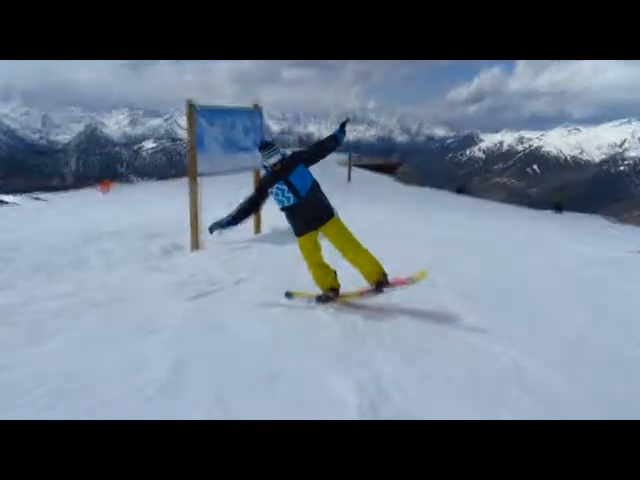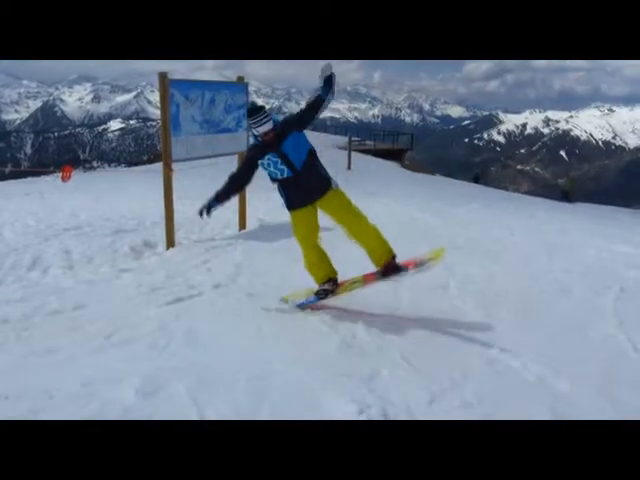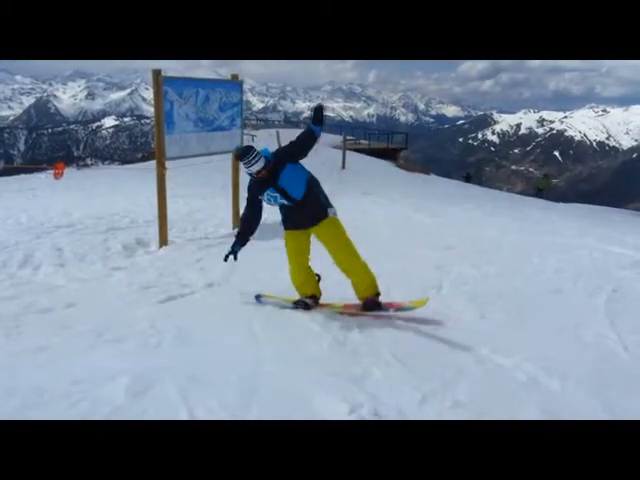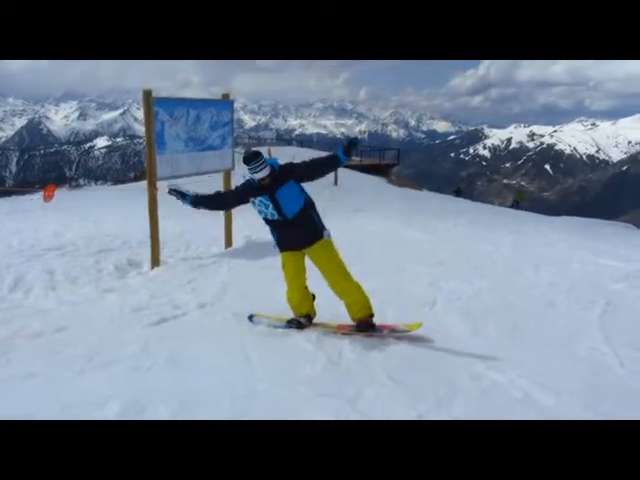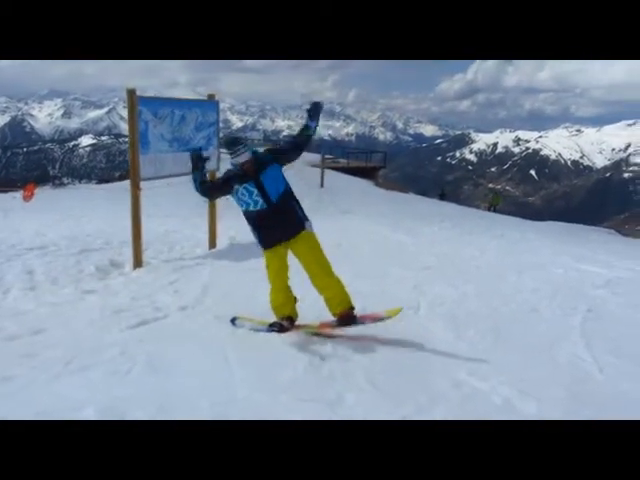
dt=1s
person 1, frame 1
left shoulder: (296, 161)
right shoulder: (267, 183)
left elbow: (320, 149)
right elbow: (250, 205)
left wrist: (339, 134)
right wrist: (225, 222)
left hip: (323, 214)
right hip: (302, 226)
left knee: (350, 248)
right knee: (313, 262)
left ankle: (378, 278)
right ankle: (330, 288)
person 1, frame 2
left shoulder: (291, 125)
right shoulder: (256, 152)
left elbow: (313, 107)
right elbow: (239, 179)
left wrist: (327, 87)
right wrist: (215, 200)
left hip: (322, 186)
right hip: (297, 201)
left knee: (354, 223)
right knee: (308, 244)
left ankle: (386, 261)
right ankle: (326, 280)
person 1, frame 3
left shoulder: (283, 157)
right shoulder: (255, 188)
left elbow: (304, 142)
right elbow: (250, 217)
left wrist: (316, 125)
right wrist: (238, 243)
left hip: (318, 211)
right hip: (293, 222)
left knee: (345, 255)
right knee: (297, 265)
left ankle: (369, 294)
right ankle: (309, 294)
person 1, frame 4
left shoulder: (288, 172)
right shoulder: (249, 189)
left elbow: (317, 167)
right elbow: (222, 200)
left wrist: (342, 156)
right wrist: (190, 199)
left hip: (312, 233)
right hip: (287, 242)
left knee: (338, 277)
right knee: (295, 284)
left ankle: (362, 315)
right ankle: (304, 313)
person 1, frame 5
left shoulder: (270, 158)
right shoulder: (231, 179)
left elbow: (297, 145)
right elbow: (206, 190)
left wrist: (312, 121)
right wrist: (198, 169)
left hip: (295, 226)
right hip: (268, 237)
left knee: (319, 270)
right knee: (277, 279)
left ankle: (343, 310)
right ankle: (285, 316)
